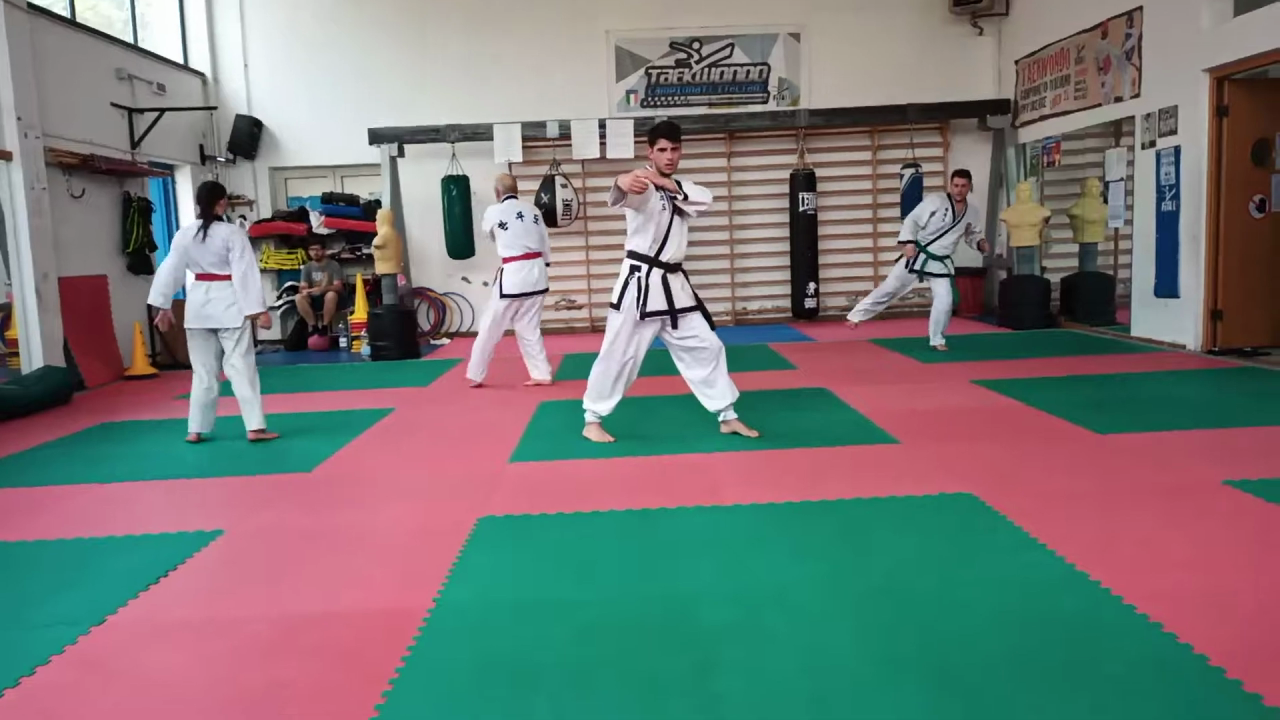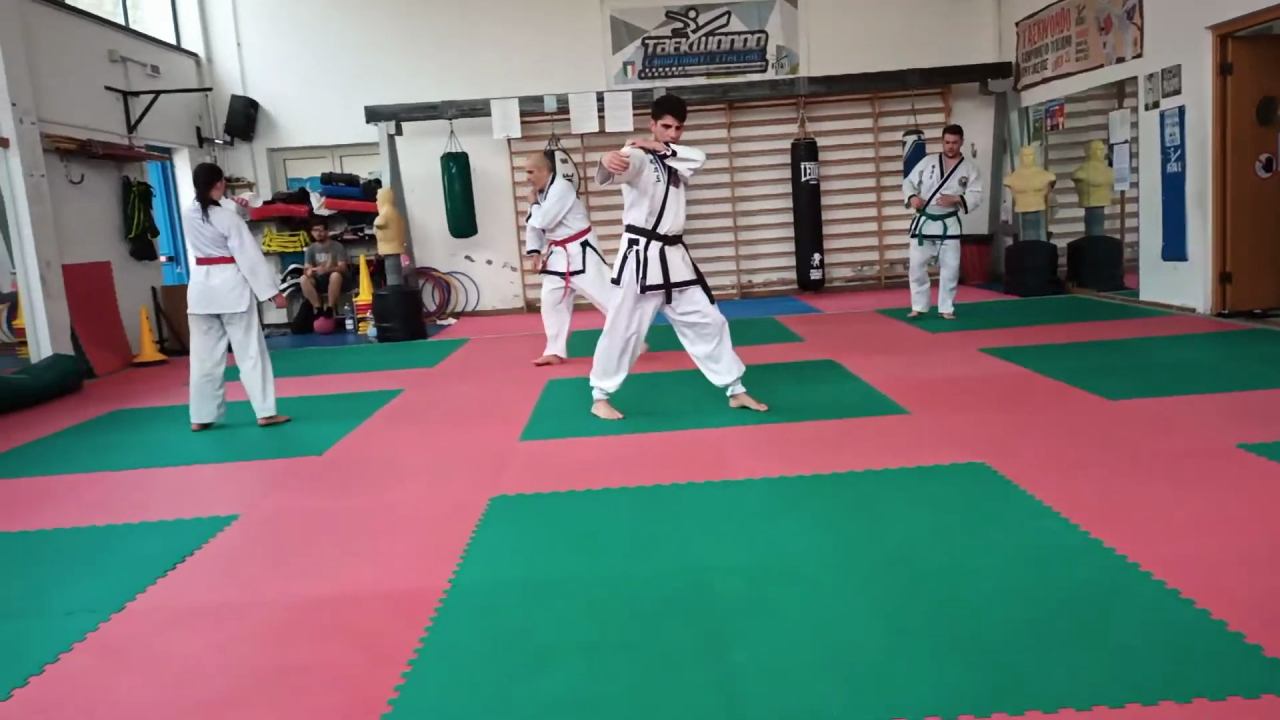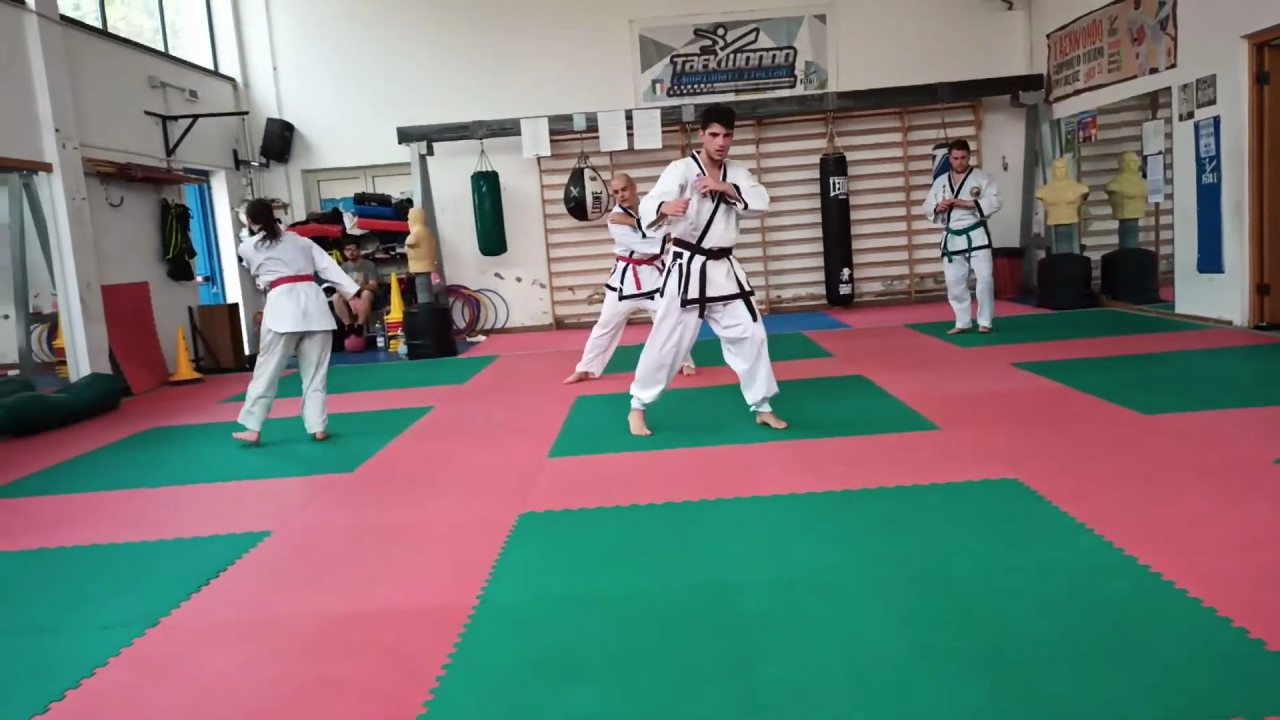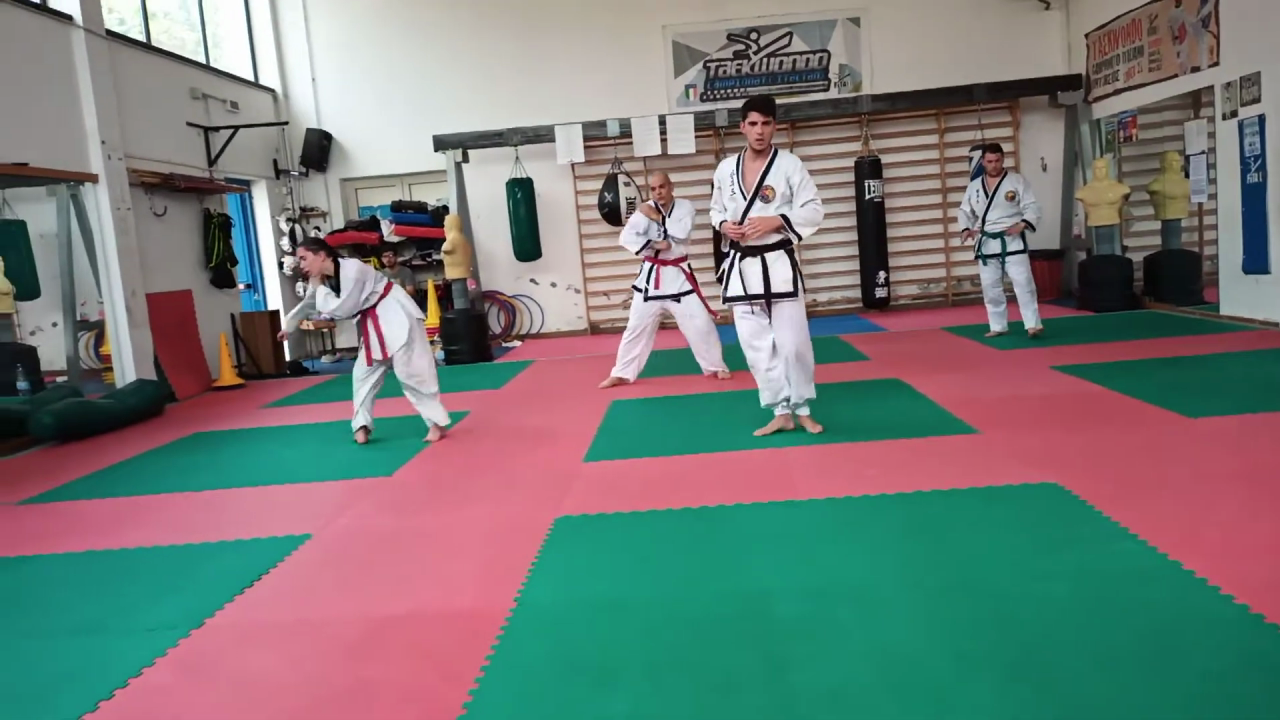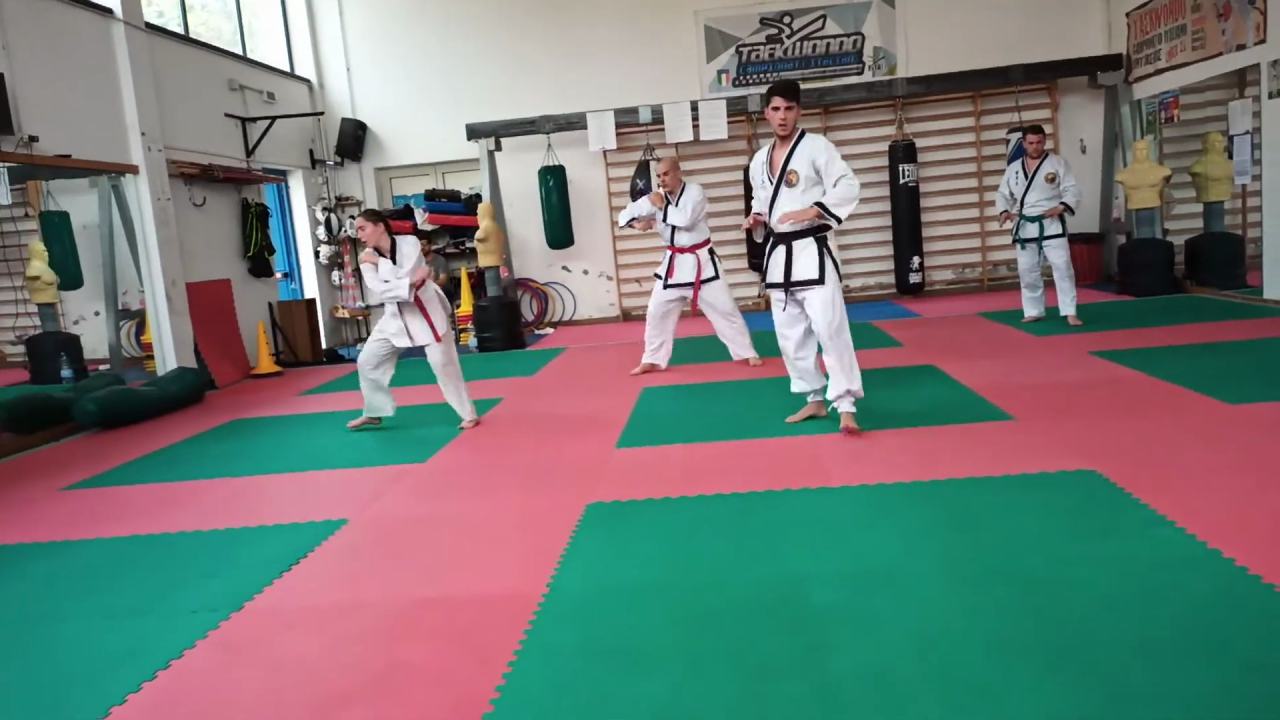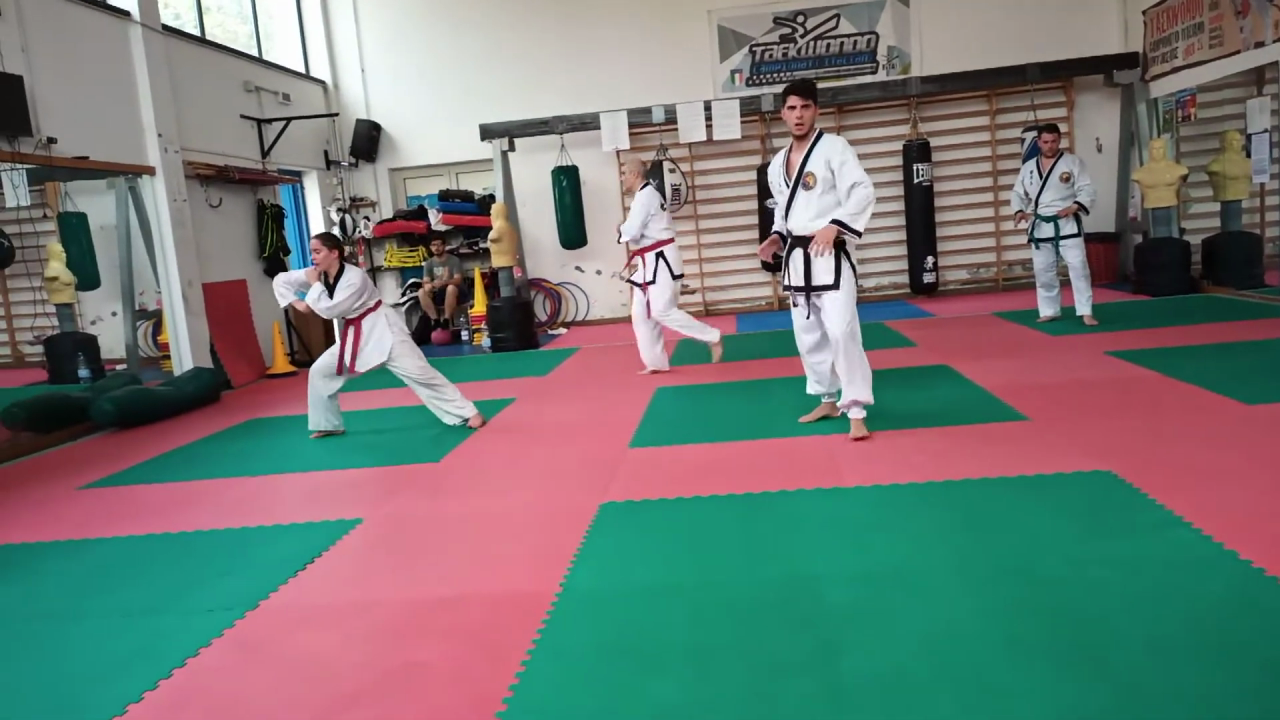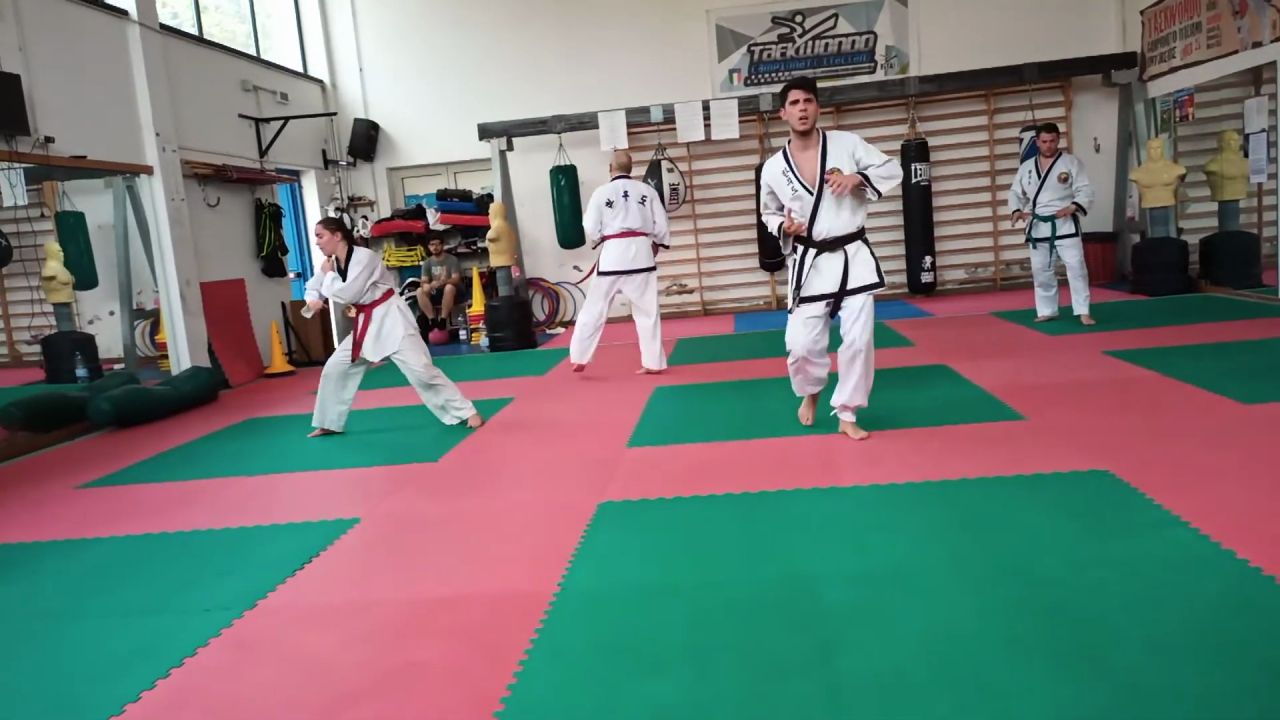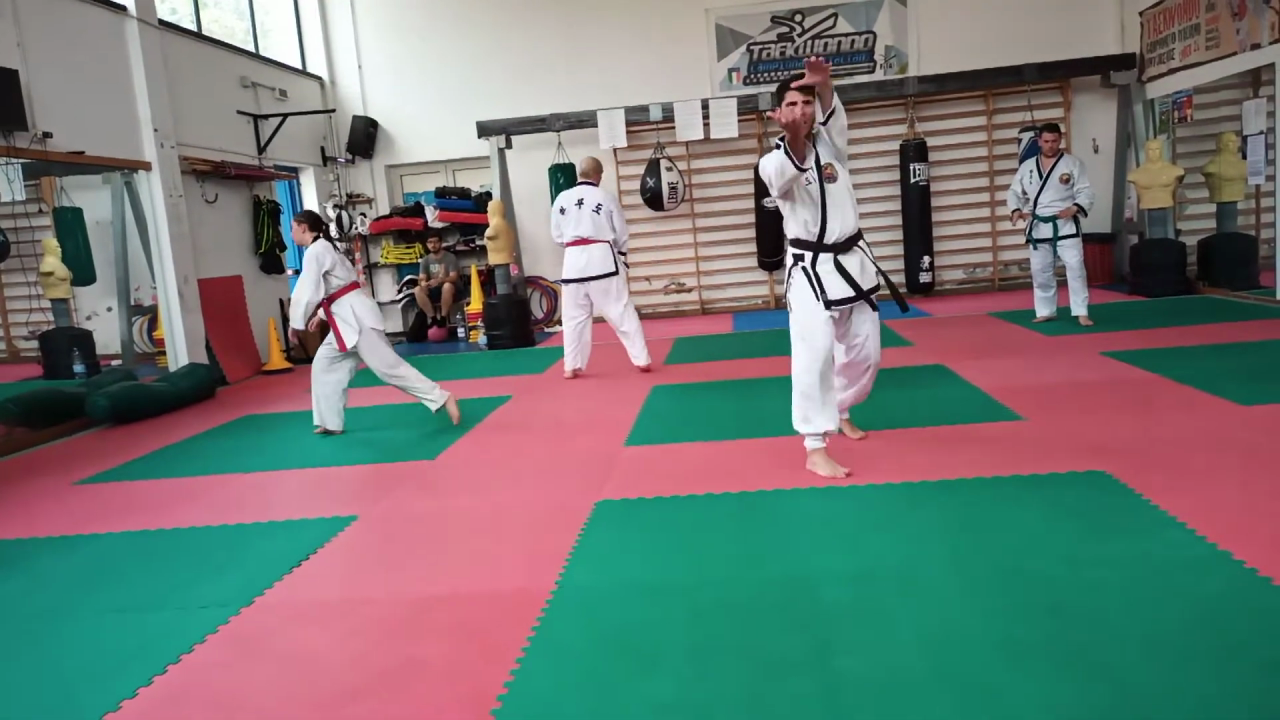
dt=0.4s
person 1, frame 1
left shoulder: (676, 186)
right shoulder: (644, 184)
left elbow: (705, 200)
right elbow: (623, 196)
left wrist: (669, 184)
right wrist: (622, 183)
left hip: (673, 282)
right hip: (641, 281)
left knee: (706, 346)
right knee: (619, 354)
left ankle: (727, 416)
right ankle: (592, 420)
person 1, frame 2
left shoulder: (673, 159)
right shoulder: (637, 155)
left elbow: (698, 158)
right elbow: (618, 169)
left wrist: (661, 147)
right wrist: (607, 161)
left hip: (674, 255)
right hip: (641, 255)
left knee: (707, 321)
right knee: (622, 329)
left ankle: (735, 390)
right ankle: (600, 397)
person 1, frame 3
left shoulder: (736, 172)
right shoulder: (682, 169)
left elbow: (760, 200)
right elbow: (648, 207)
left wrist: (728, 187)
right wrist: (665, 207)
left hip: (724, 269)
right hip: (687, 269)
left knee: (751, 335)
right knee: (666, 342)
left ankle: (762, 407)
right ankle: (637, 408)
person 1, frame 4
left shoulder: (789, 165)
right shoulder: (726, 169)
left elbow: (814, 210)
right elbow: (717, 209)
left wrist: (775, 221)
right wrist: (724, 226)
left hip: (778, 264)
right hip: (741, 267)
left knee: (793, 342)
right knee: (756, 347)
left ankle: (801, 409)
right ankle: (781, 413)
person 1, frame 5
left shoulder: (817, 146)
right shoulder: (760, 159)
left elbow: (848, 187)
left wrist: (811, 211)
right wrist: (757, 217)
left hip: (812, 250)
right hip: (778, 253)
left knee: (829, 326)
right knee: (791, 334)
left ankle: (846, 406)
right ankle: (815, 398)
person 1, frame 6
left shoulder: (835, 147)
right shoulder: (777, 164)
left elbow: (862, 192)
left wrist: (834, 228)
right wrist: (778, 237)
left hip: (830, 256)
right hip: (797, 258)
left knee: (841, 331)
right knee: (808, 337)
left ankle: (855, 411)
right ankle: (828, 399)
person 1, frame 7
left shoulder: (846, 143)
right shoulder: (773, 168)
left elbow: (891, 169)
right elbow: (770, 212)
left wrist: (859, 178)
right wrist: (784, 226)
left hip: (852, 258)
right hip: (809, 263)
left knee: (858, 340)
right knee: (801, 344)
left ankle: (847, 414)
right ankle: (810, 393)
person 1, frame 8
left shoulder: (831, 140)
right shoulder: (772, 161)
left elbow: (832, 112)
right elbow: (785, 179)
left wrist: (824, 85)
right wrist: (795, 139)
left hip: (853, 260)
right hip: (810, 270)
left knee: (865, 351)
right knee: (814, 354)
left ankle: (839, 413)
right ankle: (816, 448)
person 2, frame 1
left shoulder: (184, 235)
right shoulder: (233, 233)
left elbow: (169, 271)
right elbow: (246, 273)
left wrist: (163, 306)
right wrist: (259, 309)
left hip: (198, 304)
right hip: (230, 304)
left knee: (204, 371)
right knee: (241, 366)
left ankle: (196, 429)
right ankle: (255, 427)
person 2, frame 2
left shoulder: (188, 214)
right shoulder: (228, 218)
right elbow: (249, 256)
left wrist: (236, 205)
right wrist: (272, 291)
left hip: (201, 288)
right hip: (231, 287)
left knee: (204, 357)
right knee: (250, 351)
left ankle: (200, 417)
right ankle: (266, 411)
person 2, frame 3
left shoulder: (248, 247)
right shoulder: (300, 241)
right elbow: (328, 266)
right wrist: (353, 292)
left hip: (282, 306)
right hip: (313, 303)
left knee: (267, 370)
right knee: (314, 372)
left ankle: (252, 427)
right ankle: (318, 427)
person 2, frame 4
left shoulder: (352, 270)
right shoulder: (325, 278)
left elbow: (342, 310)
right elbow: (308, 304)
left wrist: (319, 289)
right wrist: (289, 325)
left hip: (394, 313)
right hip: (375, 321)
left knee: (410, 371)
right knee: (364, 374)
left ankle: (437, 422)
right ankle: (363, 426)
person 2, frame 5
left shoulder: (409, 243)
right shoulder: (369, 258)
left elbow: (407, 275)
right elbow: (379, 289)
left wrist: (379, 261)
right wrist: (412, 280)
left hip: (426, 307)
right hip: (396, 313)
left knee: (442, 362)
right knee: (368, 361)
left ankle: (468, 414)
right ankle: (375, 412)
person 2, frame 6
left shoulder: (356, 278)
right shoulder: (316, 274)
left elbow: (330, 311)
right elbow: (282, 281)
left wrist: (315, 286)
right wrist: (296, 302)
left hip: (382, 329)
right hip: (354, 335)
left knee: (419, 372)
right knee: (319, 373)
left ankle: (468, 412)
right ankle: (327, 425)
person 2, frame 7
left shoulder: (365, 257)
right shoulder: (331, 264)
left elbow: (347, 295)
right elbow: (313, 287)
left wrist: (329, 275)
right wrist: (314, 301)
left hip: (392, 319)
right hip: (366, 325)
left knee: (421, 370)
right knee: (335, 369)
left ankle: (465, 412)
right ankle: (329, 423)
person 2, frame 8
left shoulder: (314, 251)
right shoulder: (325, 249)
left elbow: (307, 294)
left wrist: (296, 324)
right wrist: (322, 317)
left hip: (355, 315)
right hip: (346, 317)
left knee: (387, 366)
right knee: (324, 365)
left ankle: (441, 398)
right ankle: (330, 422)
person 3, frame 1
left shoulder: (494, 211)
right shoulder: (532, 210)
left elbow: (490, 233)
right elbow: (545, 244)
left hip: (512, 275)
right hip: (535, 272)
left knee: (490, 329)
right knee: (529, 329)
left ankle: (475, 375)
right ankle: (541, 374)
person 3, frame 2
left shoulder: (561, 189)
right shoulder: (539, 194)
left elbow: (543, 221)
right elbow: (533, 227)
left wrist: (535, 205)
right wrist: (535, 253)
left hip: (581, 252)
right hip: (559, 254)
left knee: (606, 297)
right knee: (552, 304)
right ankle: (554, 351)
person 3, frame 3
right shoulder: (615, 217)
right elbow: (643, 247)
left wrist: (632, 223)
right wrist: (665, 243)
left hip: (654, 271)
right hip: (627, 275)
right knee: (607, 323)
left ankle: (684, 362)
right ankle: (587, 368)
person 3, frame 4
left shoulder: (685, 206)
right shoulder: (644, 211)
left elbow: (683, 232)
right elbow: (627, 237)
left wrist: (658, 218)
right wrist: (652, 245)
left hip: (679, 274)
right hip: (652, 276)
left knee: (701, 323)
right knee: (637, 327)
left ankle: (717, 367)
right ankle: (622, 373)
person 3, frame 5
left shoulder: (695, 192)
right shoulder: (657, 197)
left elbow: (686, 218)
right elbow: (626, 214)
left wrist: (662, 206)
right wrist: (636, 222)
left hip: (701, 260)
right hip: (674, 262)
left knee: (724, 308)
right knee: (657, 311)
left ankle: (747, 353)
right ankle: (652, 360)
person 3, frame 6
left shoulder: (645, 197)
right shoulder: (651, 194)
left elbow: (632, 233)
left wrist: (623, 228)
right wrist: (637, 255)
left hip: (660, 261)
right hip: (652, 261)
left knee: (663, 312)
right knee: (642, 315)
left ankle: (712, 337)
right ankle: (655, 362)
person 3, frame 7
left shoulder: (602, 193)
right shoulder: (647, 190)
left elbow: (591, 229)
right elbow: (661, 224)
right wrist: (658, 244)
left hip: (613, 253)
right hip: (642, 252)
left knee: (594, 308)
right knee: (647, 311)
left ankle: (580, 357)
right ankle: (653, 362)
person 3, frame 8
left shoulder: (562, 199)
right shoulder: (606, 198)
left elbow: (556, 235)
right elbow: (621, 231)
right wrist: (620, 251)
left hip: (574, 261)
right hip: (602, 258)
left knee: (574, 317)
right knee: (622, 311)
left ankle: (571, 367)
right ankle: (641, 359)
person 4, frame 1
left shoulder: (973, 212)
right shoulder: (935, 200)
left elbow: (973, 234)
right elbow: (912, 221)
left wrist: (980, 243)
right wrist: (908, 242)
left hip: (940, 263)
right hip: (917, 256)
left knee: (944, 302)
right knee: (890, 287)
left ankle: (937, 340)
right ankle: (857, 315)
person 4, frame 2
left shoulder: (970, 168)
right shoulder: (928, 162)
left elbow: (976, 195)
right elbow: (909, 182)
left wrist: (956, 199)
right wrist: (912, 197)
left hip: (948, 224)
right hip: (923, 221)
left knee: (950, 267)
right knee: (917, 264)
left ankle: (946, 308)
right ankle: (919, 306)
person 4, frame 3
left shoulder: (982, 177)
right shoulder: (941, 182)
left elbow: (994, 202)
right elbow: (927, 207)
left wrist: (967, 203)
right wrist: (938, 208)
left hip: (976, 236)
right hip: (952, 238)
left knee: (984, 278)
right knee: (954, 283)
left ankle: (984, 321)
right ankle: (963, 322)
person 4, frame 4
left shoulder: (1017, 181)
right shoulder: (974, 186)
left elbow: (1032, 207)
right elbow: (964, 212)
left wrist: (1022, 225)
right wrist: (966, 229)
left hip: (1012, 241)
right hip: (987, 243)
left knee: (1023, 282)
right knee: (990, 287)
left ankle: (1033, 324)
right ankle: (998, 326)
person 4, frame 5
left shoulder: (1058, 163)
right shoulder: (1013, 168)
left elbow: (1072, 191)
right elbow: (1003, 194)
left wrist: (1061, 207)
right wrist: (1004, 211)
left hip: (1051, 225)
right hip: (1025, 227)
left knee: (1062, 267)
right knee: (1027, 271)
left ankle: (1070, 313)
right ankle: (1033, 311)
person 4, frame 6
left shoulder: (1073, 162)
right shoulder: (1028, 167)
left elbow: (1087, 190)
right elbow: (1018, 193)
left wrist: (1075, 206)
right wrist: (1019, 211)
left hip: (1067, 225)
right hip: (1040, 227)
left knee: (1078, 266)
right knee: (1043, 271)
left ankle: (1085, 312)
right ankle: (1049, 311)
person 4, frame 7
left shoulder: (1071, 163)
right shoulder: (1026, 167)
left elbow: (1085, 191)
right elbow: (1016, 193)
left wrist: (1073, 207)
right wrist: (1016, 210)
left hip: (1064, 225)
right hip: (1038, 226)
left knee: (1076, 266)
right knee: (1041, 271)
left ankle: (1083, 312)
right ankle: (1047, 311)
person 4, frame 8
left shoulder: (1073, 163)
right shoulder: (1027, 166)
left elbow: (1086, 192)
right elbow: (1015, 192)
left wrist: (1075, 208)
right wrist: (1016, 210)
left hip: (1065, 225)
right hip: (1038, 226)
left knee: (1075, 267)
right knee: (1040, 271)
left ankle: (1081, 312)
right ankle: (1045, 311)
